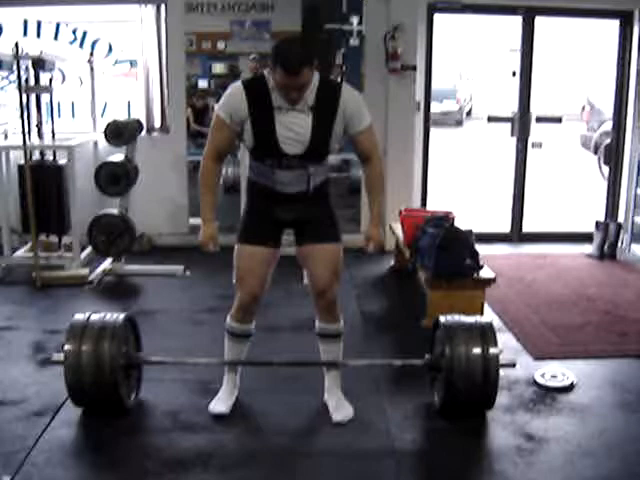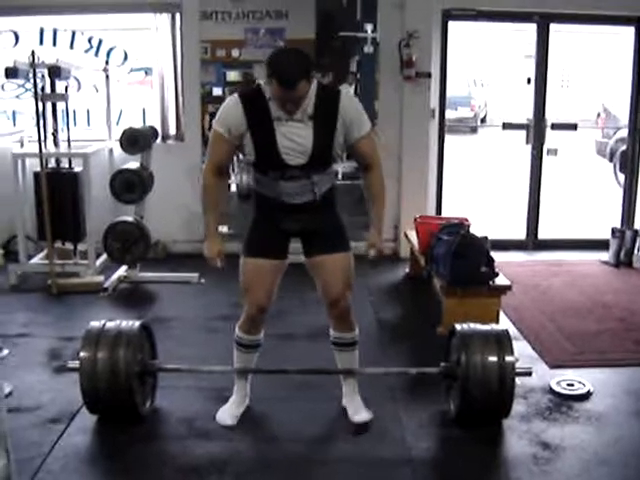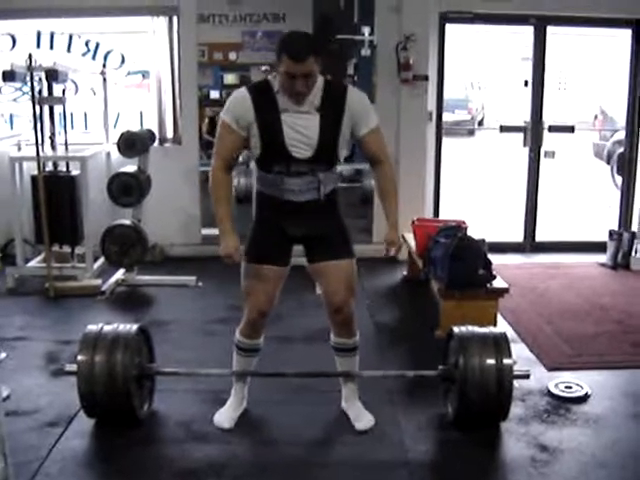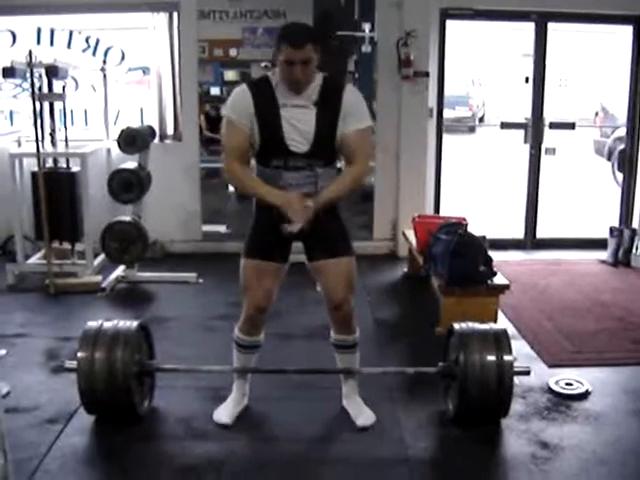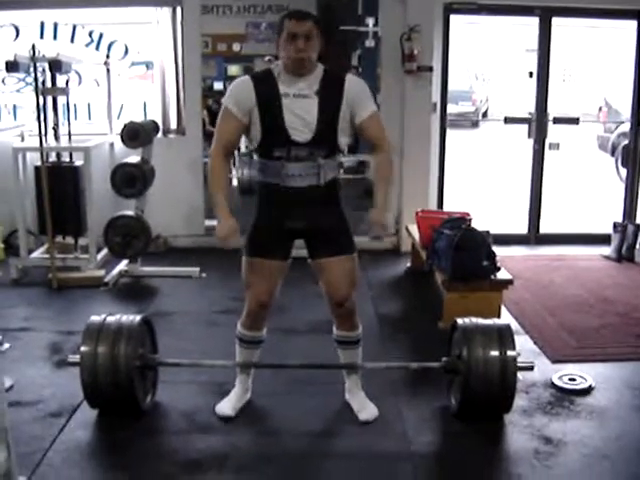
dt=0.5s
person 1, frame 1
left shoulder: (343, 99)
right shoulder: (242, 96)
left elbow: (370, 159)
right elbow: (213, 157)
left wrist: (375, 220)
right wrist: (208, 220)
left hip: (314, 204)
right hip: (263, 203)
left knee: (326, 294)
right knee: (247, 296)
left ankle: (333, 387)
right ankle: (230, 382)
person 1, frame 2
left shoulder: (342, 105)
right shoulder: (240, 108)
left elbow: (371, 165)
right elbow: (215, 172)
left wrist: (376, 227)
right wrist: (212, 233)
left hip: (321, 212)
right hip: (269, 214)
left knee: (339, 303)
right knee: (255, 308)
left ankle: (351, 393)
right ankle: (240, 391)
person 1, frame 3
left shoulder: (350, 100)
right shoulder: (247, 101)
left elbow: (381, 162)
right elbow: (221, 167)
left wrist: (393, 223)
right wrist: (227, 232)
left hip: (324, 215)
right hip: (272, 216)
left knee: (342, 308)
right knee: (256, 312)
left ankle: (350, 396)
right ankle: (238, 394)
person 1, frame 4
left shoulder: (346, 97)
right shoulder: (247, 97)
left elbow: (360, 165)
right elbow: (233, 164)
left wrist: (315, 205)
right wrist: (282, 200)
left hip: (325, 213)
right hip: (271, 213)
left knee: (342, 305)
right knee: (254, 308)
left ankle: (351, 392)
right ankle: (239, 391)
person 1, frame 5
left shoulder: (349, 88)
right shoulder: (249, 89)
left elbow: (380, 147)
right elbow: (221, 153)
left wrist: (381, 204)
right wrist: (222, 213)
left hip: (325, 208)
right hip: (273, 208)
left knee: (344, 303)
right knee: (257, 304)
left ankle: (354, 388)
right ankle: (242, 386)
